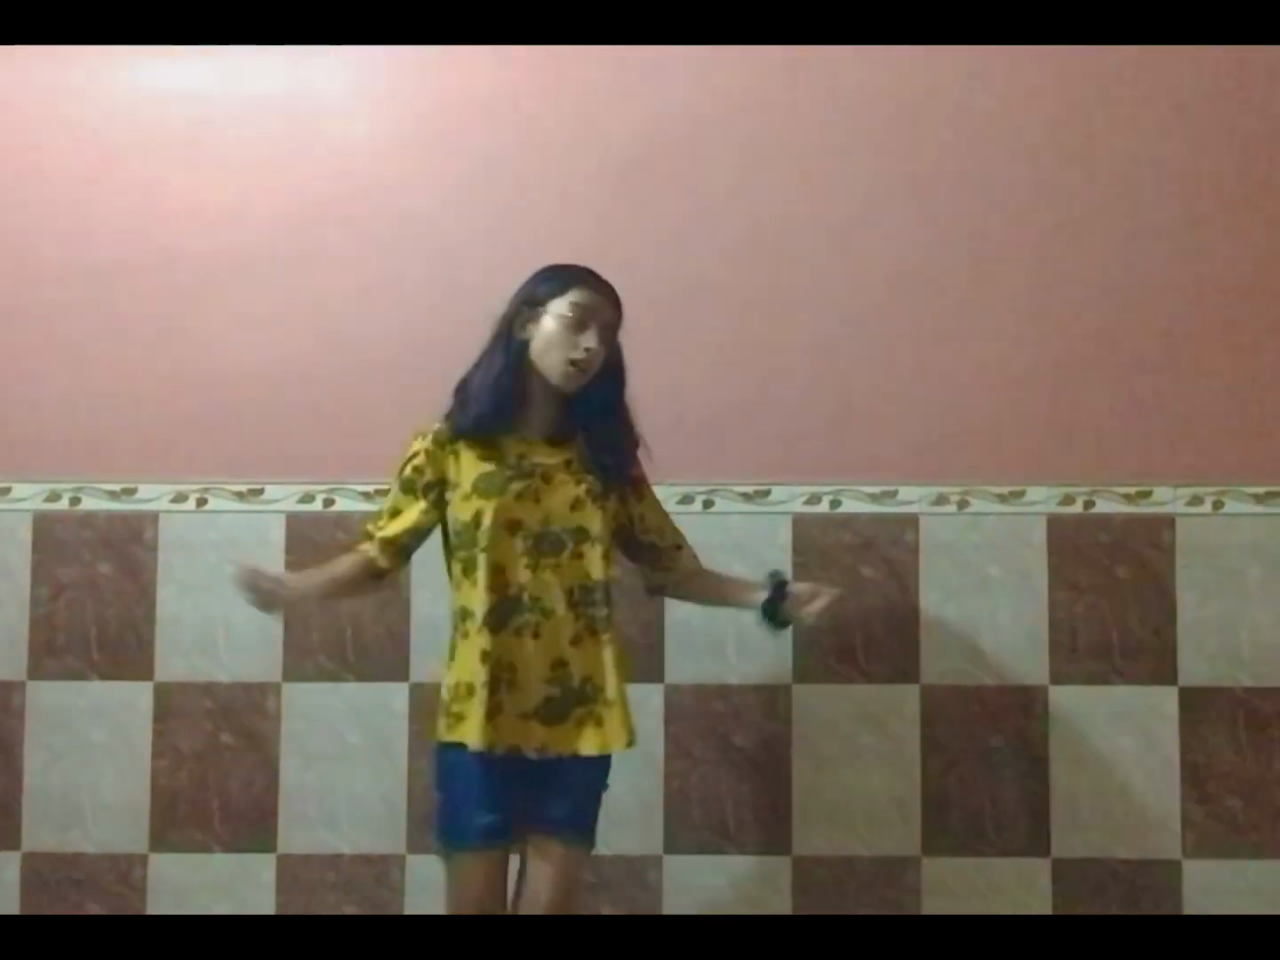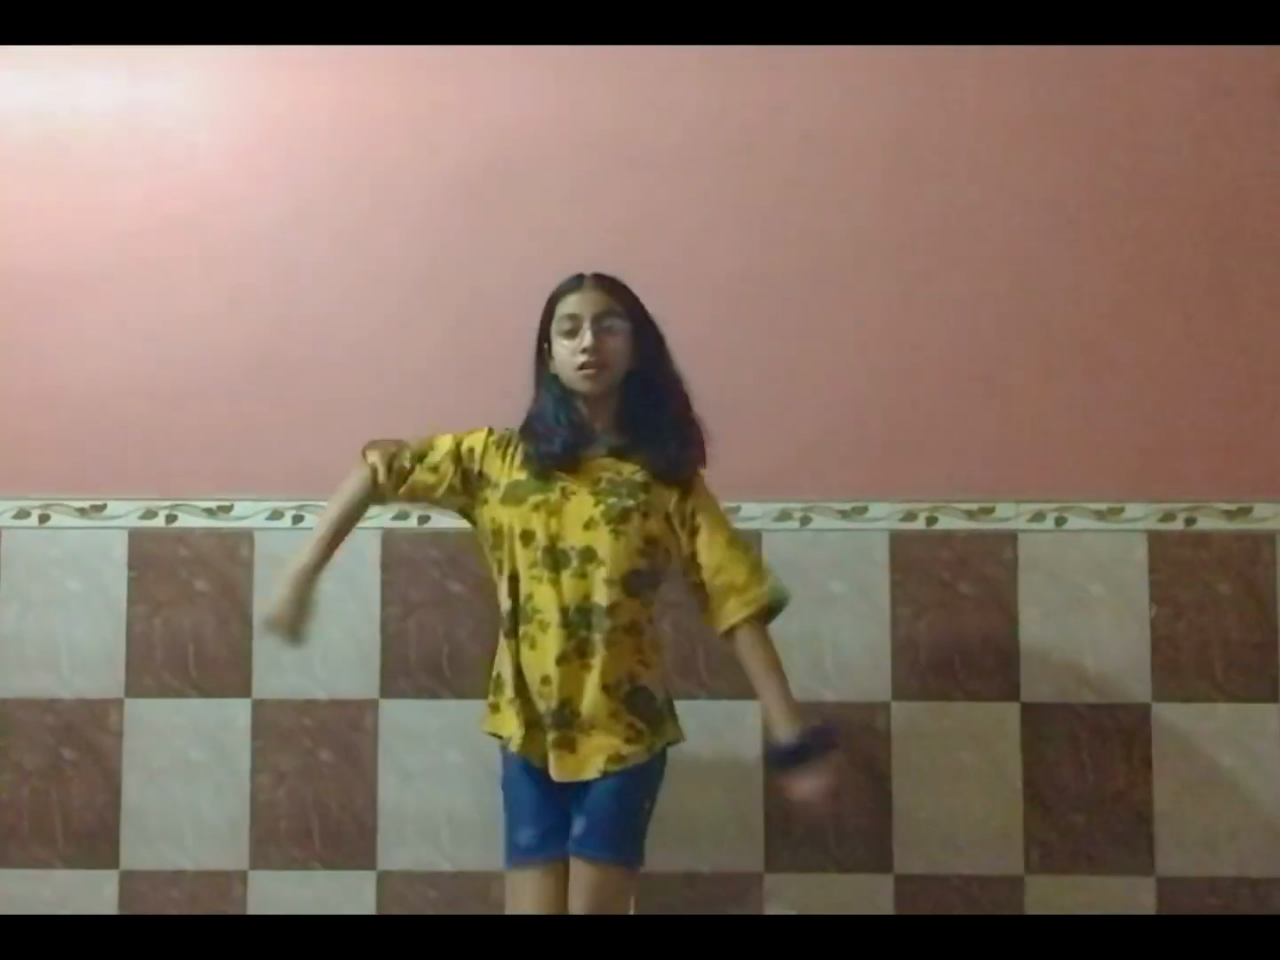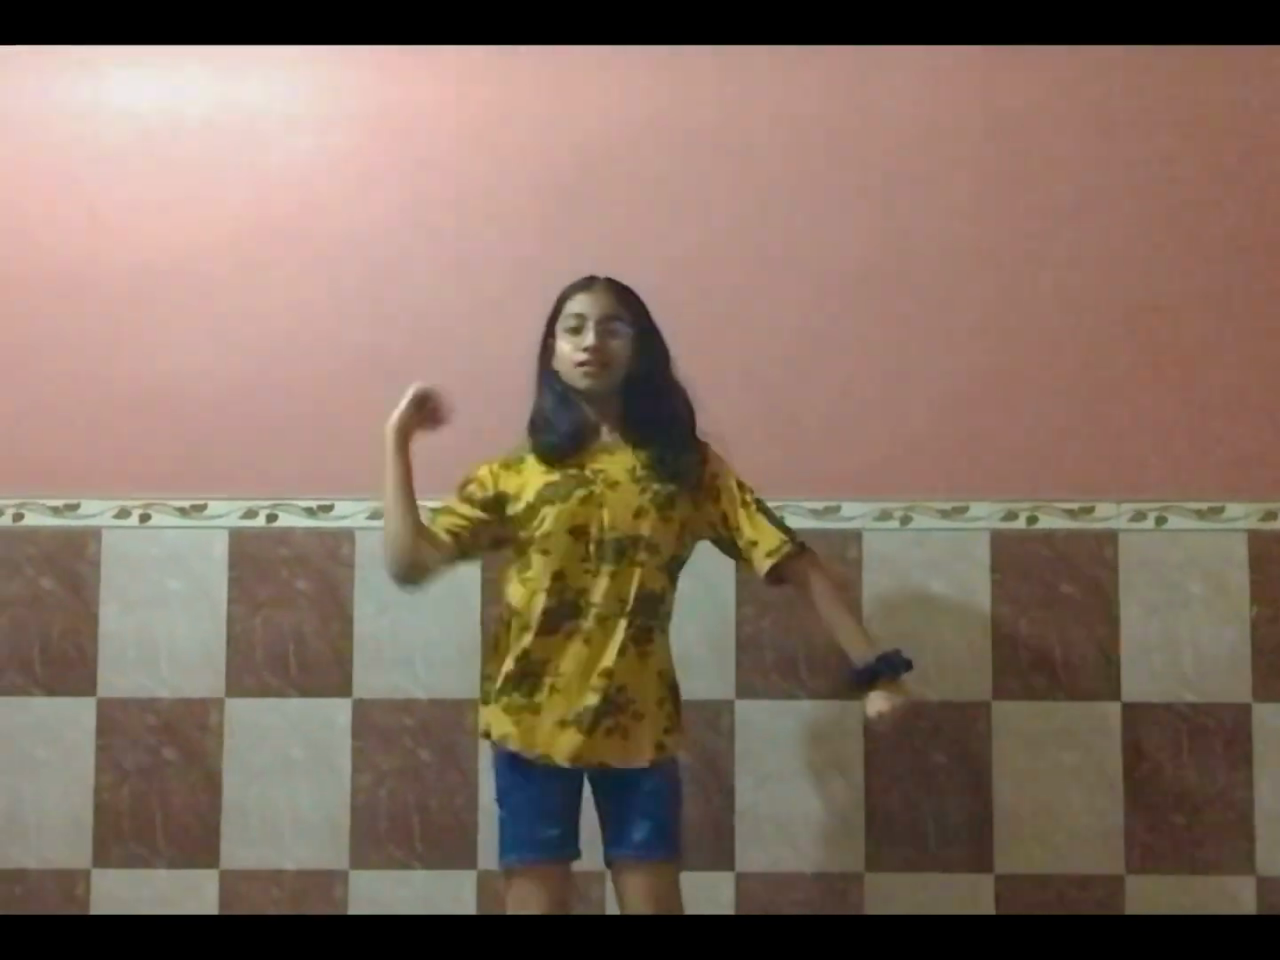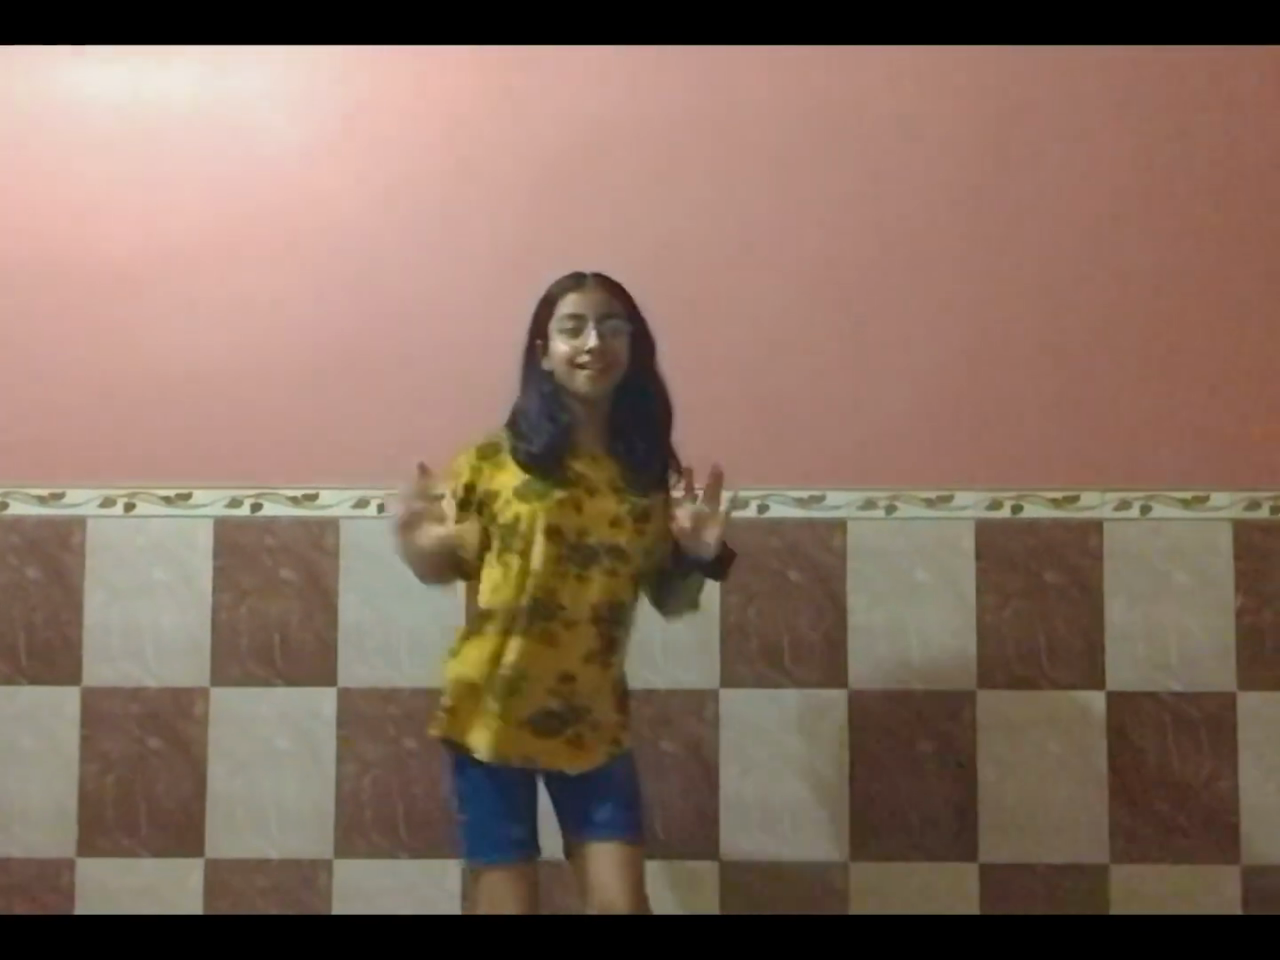
dt=1s
person 1, frame 1
left shoulder: (608, 452)
right shoulder: (453, 446)
left elbow: (666, 562)
right elbow: (381, 551)
left wrist: (764, 598)
right wrist: (301, 587)
left hip: (579, 703)
right hip: (480, 701)
left knee: (548, 904)
right knee: (474, 906)
person 1, frame 2
left shoulder: (668, 475)
right shoulder: (500, 459)
left elbow: (741, 602)
right elbow: (377, 469)
left wrist: (793, 742)
right wrist: (303, 572)
left hip: (624, 730)
right hip: (534, 726)
left knee: (598, 912)
right knee: (535, 913)
person 1, frame 3
left shoulder: (686, 466)
right shoulder: (515, 474)
left elbow: (792, 562)
right elbow: (407, 566)
left wrist: (871, 667)
right wrist: (400, 439)
left hip: (638, 718)
right hip: (532, 717)
left knee: (655, 911)
right knee: (534, 913)
person 1, frame 4
left shoulder: (650, 474)
right shoulder: (495, 462)
left elbow: (673, 599)
right elbow: (443, 564)
left wrist: (705, 554)
right wrist: (417, 544)
left hip: (594, 720)
right hip: (493, 713)
left knee: (622, 912)
right knee: (509, 913)
